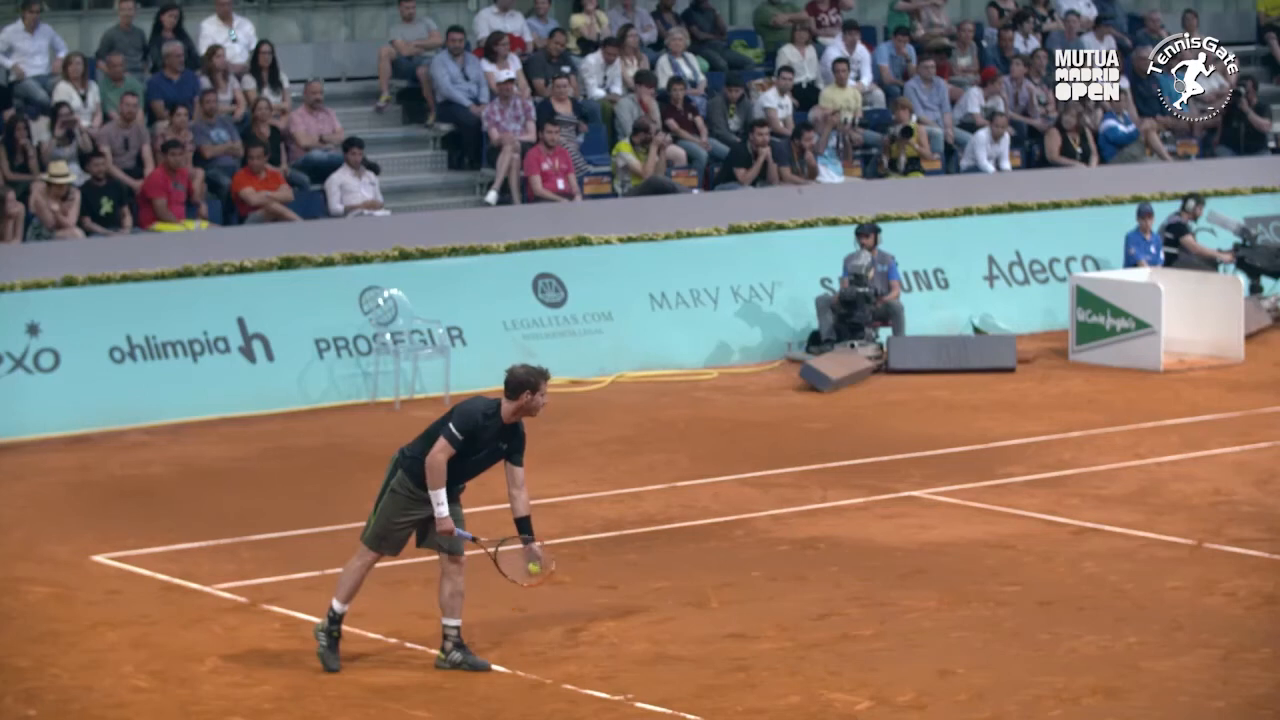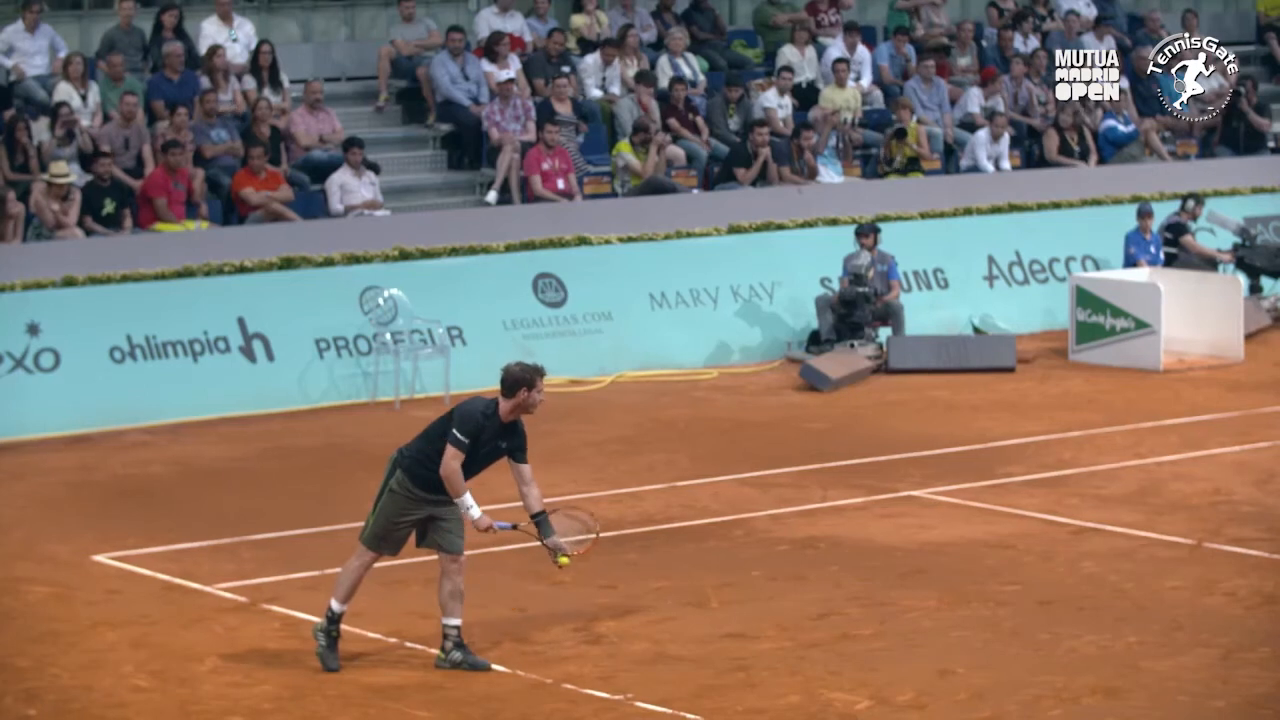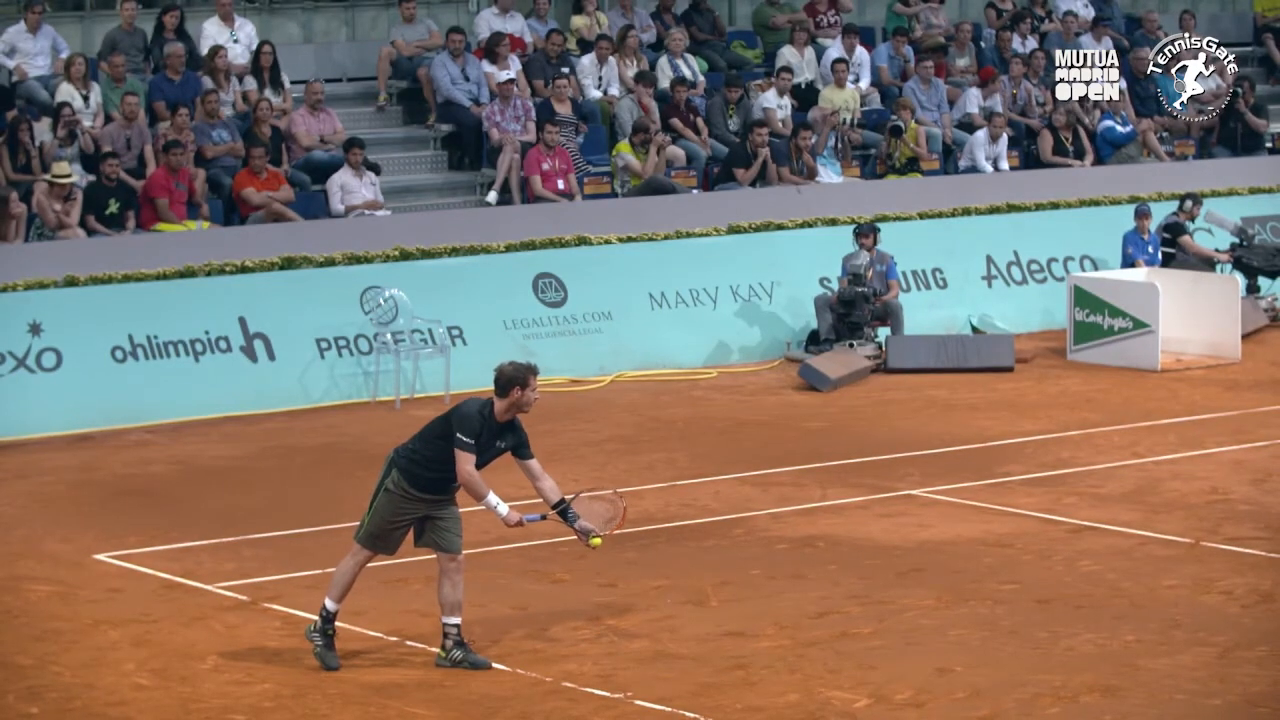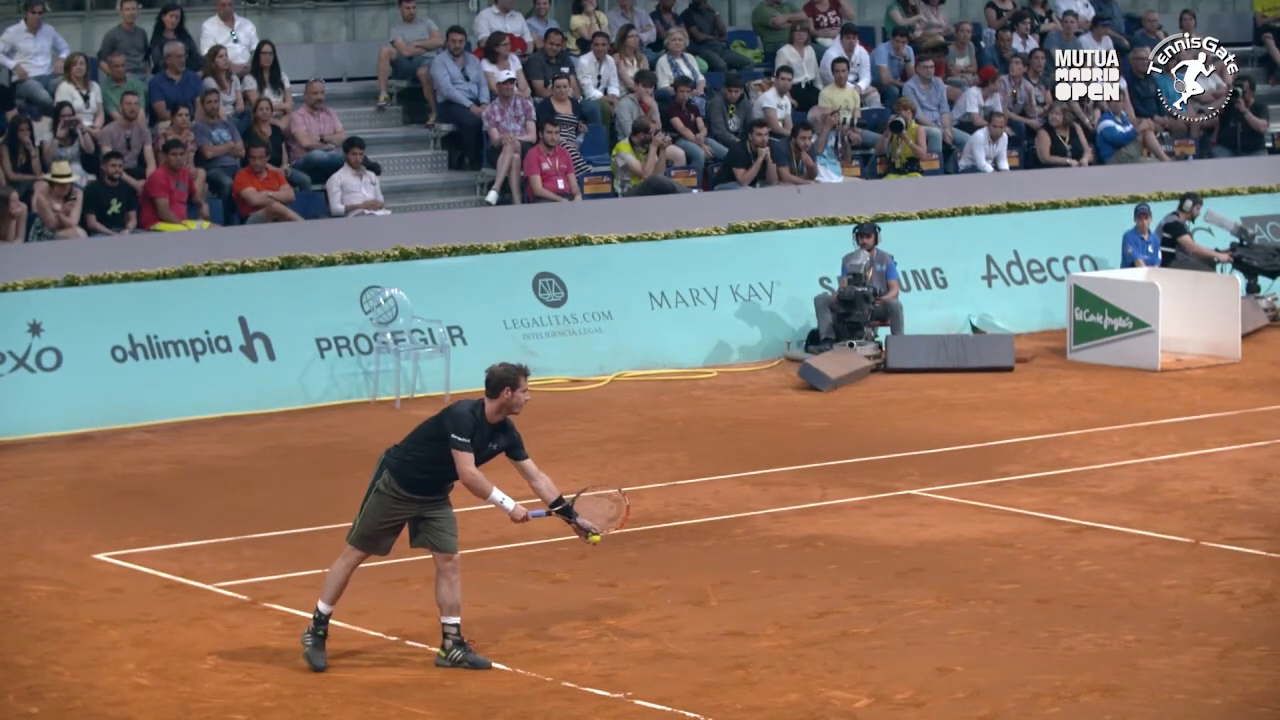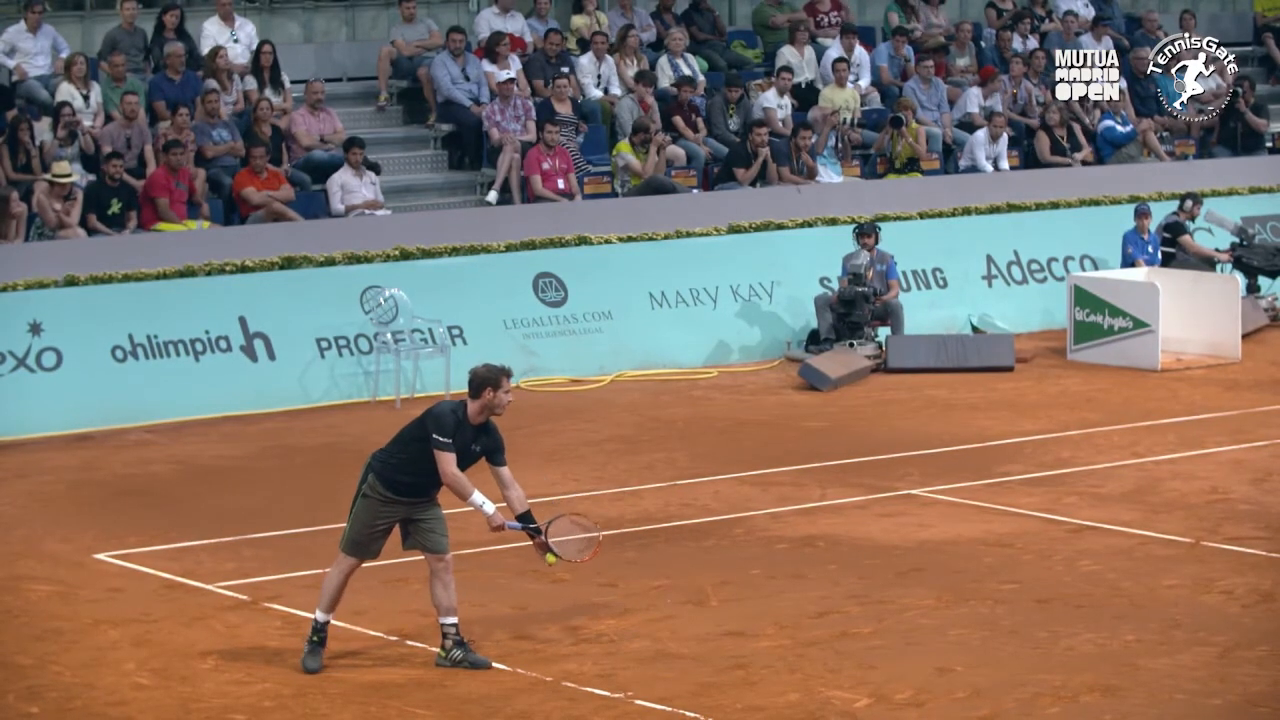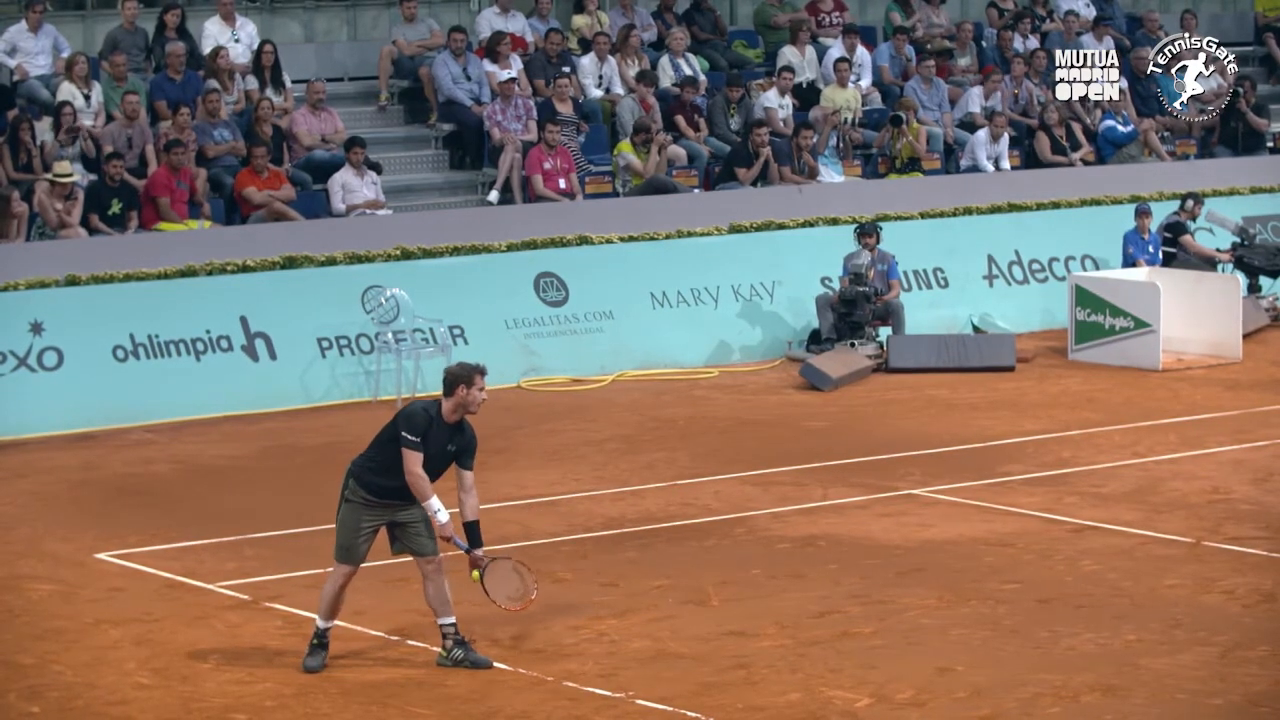
dt=0.7s
person 1, frame 1
left shoulder: (515, 433)
right shoulder: (474, 413)
left elbow: (517, 489)
right elbow: (435, 458)
left wrist: (527, 538)
right wrist: (441, 513)
left hip: (448, 492)
right hip: (410, 483)
left knee: (455, 562)
right knee: (369, 554)
left ankle: (451, 646)
right ankle: (330, 628)
person 1, frame 2
left shoulder: (515, 432)
right shoulder: (473, 413)
left elbow: (528, 486)
right elbow: (448, 469)
left wrist: (547, 532)
right wrist: (475, 513)
left hip: (444, 496)
right hip: (407, 484)
left knee: (454, 562)
right knee: (368, 554)
left ankle: (451, 646)
right ankle: (328, 628)
person 1, frame 3
left shoulder: (513, 431)
right shoulder: (470, 414)
left elbow: (541, 479)
right elbow: (466, 474)
left wrist: (572, 519)
right wrist: (502, 510)
left hip: (441, 494)
right hip: (403, 483)
left knee: (453, 561)
right knee: (362, 553)
left ankle: (451, 645)
right ankle: (323, 627)
person 1, frame 4
left shoulder: (505, 433)
right shoulder: (462, 415)
left elbow: (537, 479)
right elbow: (468, 475)
left wrist: (571, 516)
right wrist: (508, 505)
left hip: (434, 495)
right hip: (394, 484)
left knee: (449, 561)
right knee: (354, 555)
left ankle: (451, 645)
right ankle: (317, 630)
person 1, frame 5
left shoulder: (489, 435)
right shoulder: (444, 416)
left elbow: (510, 487)
right elbow: (449, 475)
left wrist: (534, 532)
right wrist: (488, 510)
left hip: (422, 497)
right hip: (382, 489)
left knee: (442, 561)
right knee: (348, 562)
left ankle: (451, 645)
right ankle: (316, 638)
person 1, frame 6
left shoulder: (465, 436)
right shoulder: (417, 415)
left elbow: (467, 492)
right elbow: (413, 472)
left wrist: (475, 544)
right wrist: (440, 517)
left hip: (407, 500)
right hip: (364, 495)
left knee: (433, 564)
right knee: (345, 570)
left ankle: (452, 644)
right ankle: (319, 641)
